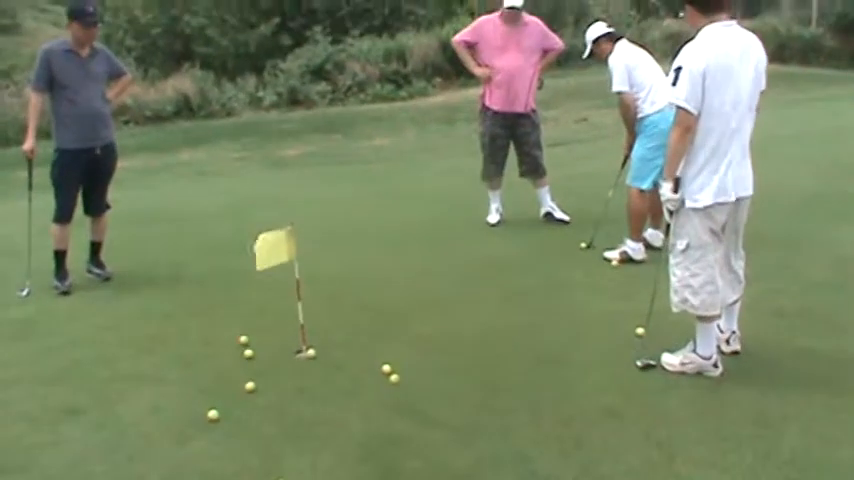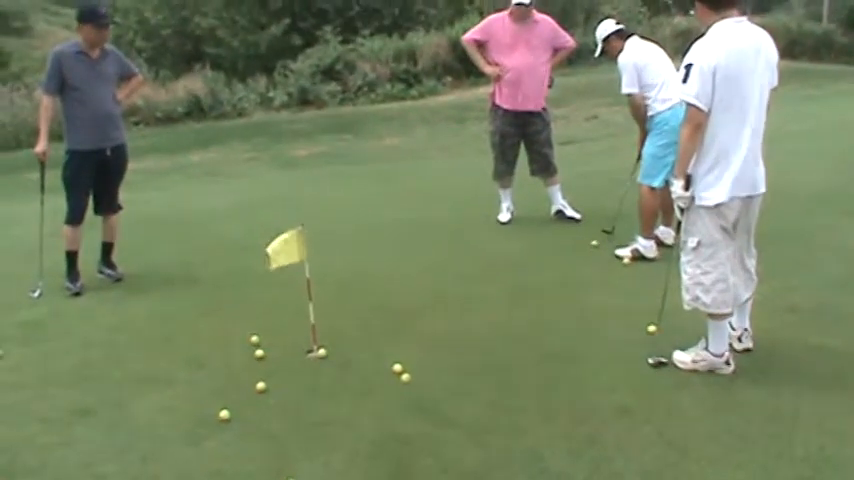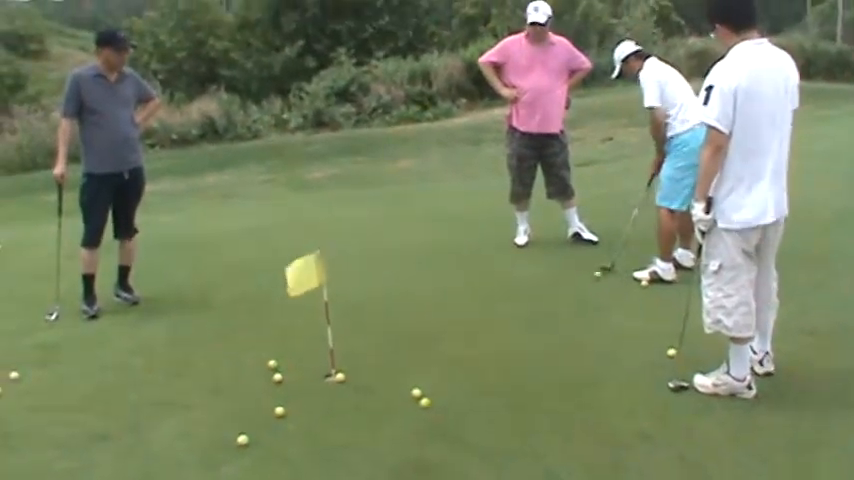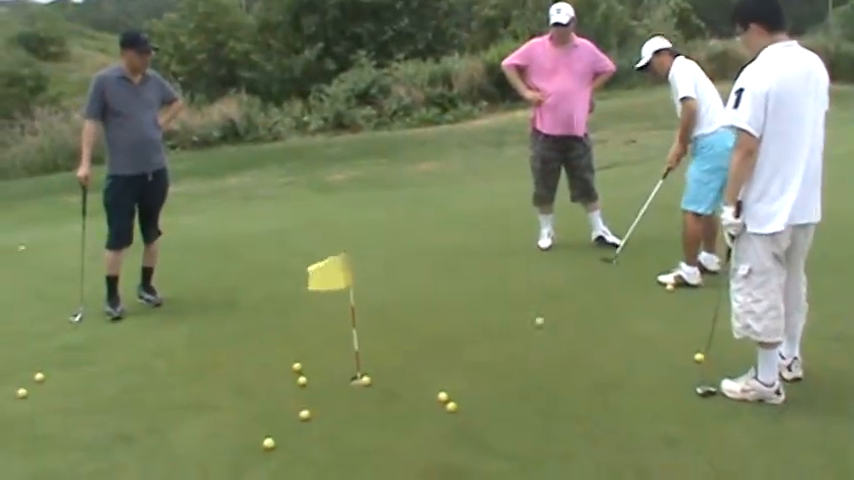
dt=0.5s
person 1, frame 1
left shoulder: (696, 53)
right shoulder: (754, 46)
left elbow: (685, 126)
right elbow: (751, 108)
left wrist: (669, 180)
left hip: (703, 183)
right hip: (739, 176)
left knee: (699, 269)
right knee: (731, 258)
left ankle: (705, 353)
right ankle: (728, 331)
person 1, frame 2
left shoulder: (706, 50)
right shoulder: (765, 42)
left elbow: (695, 122)
right elbow: (764, 103)
left wrist: (679, 177)
left hip: (714, 179)
right hip: (750, 172)
left knee: (710, 263)
right knee: (742, 255)
left ankle: (717, 351)
right ankle: (740, 328)
person 1, frame 3
left shoulder: (727, 72)
right shoulder: (785, 64)
left elbow: (716, 145)
right elbow: (783, 124)
left wrist: (700, 200)
left hip: (735, 201)
right hip: (773, 196)
left knee: (731, 288)
right knee: (764, 279)
left ankle: (738, 376)
right ankle: (761, 353)
person 1, frame 4
left shoulder: (758, 74)
right shoulder: (815, 66)
left elbow: (746, 148)
right elbow: (810, 129)
left wrist: (729, 203)
left hip: (766, 205)
right hip: (805, 201)
left knee: (760, 291)
right knee: (792, 283)
left ankle: (766, 381)
right ankle: (789, 357)
person 2, frame 1
left shoulder: (102, 54)
right shoulder: (50, 54)
left elbow: (126, 77)
right elbow: (37, 95)
left wrist: (110, 97)
right wrist: (30, 137)
left hip: (103, 144)
right hip: (69, 148)
left knee: (99, 207)
right knee: (64, 212)
left ankle: (95, 259)
right ankle: (60, 270)
person 2, frame 2
left shoulder: (113, 55)
right shoulder: (61, 56)
left elbow: (136, 77)
right elbow: (48, 97)
left wrist: (120, 97)
right wrist: (43, 138)
left hip: (114, 144)
right hip: (80, 148)
left knee: (109, 207)
right knee: (76, 212)
left ankle: (106, 261)
right ankle: (72, 272)
person 2, frame 3
left shoulder: (131, 78)
right shoulder: (79, 79)
left elbow: (153, 100)
right elbow: (67, 120)
left wrist: (139, 120)
right wrist: (61, 161)
left hip: (131, 168)
right hip: (98, 171)
left knee: (127, 231)
right knee: (92, 235)
left ankle: (123, 284)
right ankle: (88, 295)
person 2, frame 4
left shoulder: (154, 80)
right shoulder: (104, 81)
left elbow: (176, 102)
right elbow: (91, 122)
left wrist: (162, 121)
right wrist: (85, 163)
left hip: (156, 170)
right hip: (122, 173)
left knee: (151, 232)
right knee: (118, 237)
left ankle: (146, 285)
right ankle: (112, 296)
person 3, frame 1
left shoulder: (617, 57)
right shoulder: (632, 50)
left elbow: (627, 102)
left wrist: (630, 136)
right wrist: (635, 134)
left hip: (655, 121)
right hip: (669, 115)
left knee: (638, 186)
right knee: (655, 181)
left ankle: (634, 246)
right ankle: (654, 234)
person 3, frame 2
left shoulder: (626, 56)
right shoulder: (648, 46)
left elbow: (636, 101)
left wrist: (643, 132)
right wrist: (647, 131)
left hip: (667, 119)
right hip: (681, 113)
left knee: (649, 183)
right knee: (665, 178)
left ankle: (646, 244)
right ankle: (665, 232)
person 3, frame 3
left shoulder: (648, 73)
right shoulder: (662, 69)
left elbow: (658, 117)
left wrist: (659, 153)
right wrist: (663, 151)
left hip: (686, 141)
right hip: (699, 136)
left knee: (667, 206)
right knee: (683, 201)
left ankle: (664, 267)
right ankle: (684, 254)
person 3, frame 4
left shoulder: (680, 69)
right shoulder: (684, 71)
left elbow: (690, 107)
right elbow: (686, 116)
left wrist: (681, 145)
right wrist: (676, 148)
left hip: (712, 143)
right hip: (720, 141)
left knee: (693, 209)
right knee: (706, 206)
left ankle: (689, 271)
right ankle: (709, 258)
person 4, frame 1
left shoulder: (535, 26)
right shoulder: (484, 24)
left elbow: (557, 47)
right elbow: (458, 41)
left wrist: (539, 68)
right wrist: (475, 68)
left hip: (525, 108)
right hip: (494, 108)
left knee: (535, 162)
right knee: (492, 162)
left ankle: (547, 206)
right ankle: (495, 207)
person 4, frame 2
left shoulder: (546, 24)
right shoulder: (494, 23)
left elbow: (568, 45)
right elbow: (468, 40)
left wrist: (549, 65)
right wrist: (485, 66)
left hip: (535, 105)
right hip: (504, 105)
left knee: (545, 159)
right knee: (503, 160)
left ankle: (558, 205)
right ankle: (506, 205)
person 4, frame 3
left shoulder: (562, 46)
right shoulder: (511, 45)
left elbow: (585, 66)
right elbow: (485, 62)
left wrist: (566, 87)
right wrist: (502, 89)
left hip: (552, 127)
right hip: (521, 127)
left knee: (563, 181)
right knee: (520, 183)
left ankle: (575, 227)
right ankle: (523, 228)
person 4, frame 4
left shoulder: (587, 49)
right shoulder: (535, 47)
left elbow: (608, 68)
right elbow: (508, 64)
left wrist: (590, 89)
right wrist: (525, 91)
left hip: (576, 129)
right hip: (545, 130)
left knee: (586, 184)
right knee: (544, 185)
left ankle: (599, 230)
right ankle: (546, 230)
